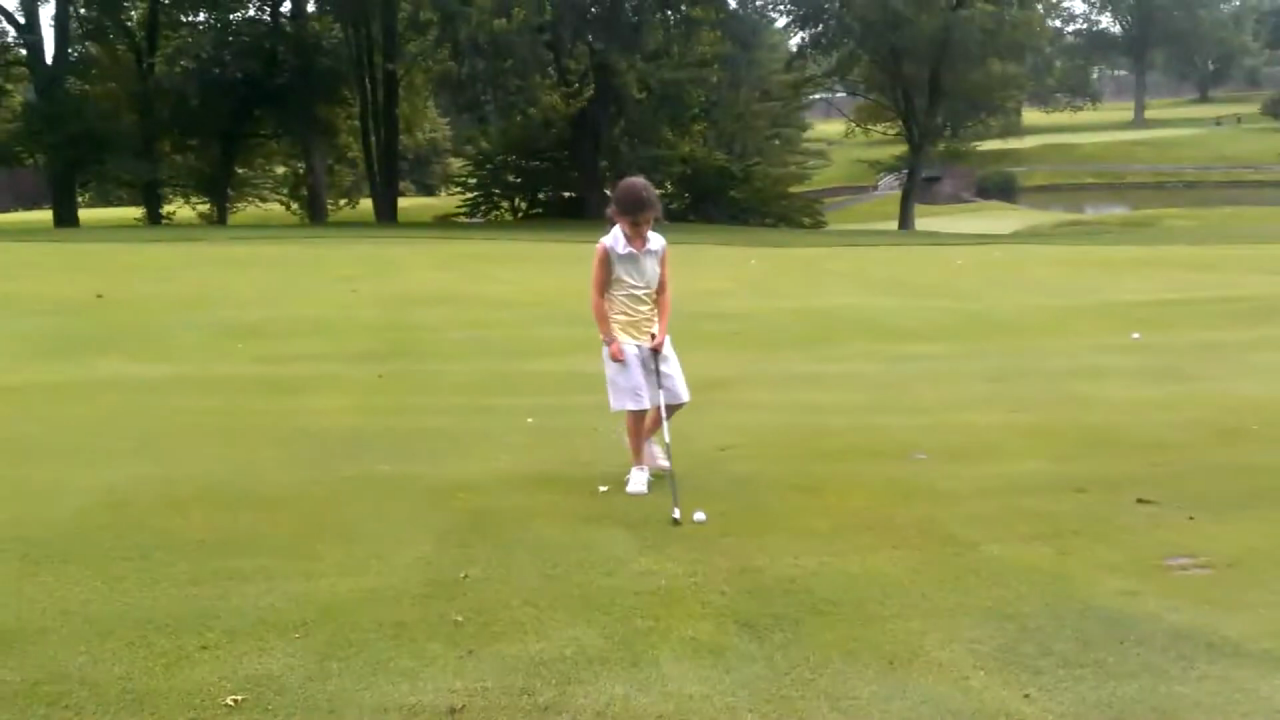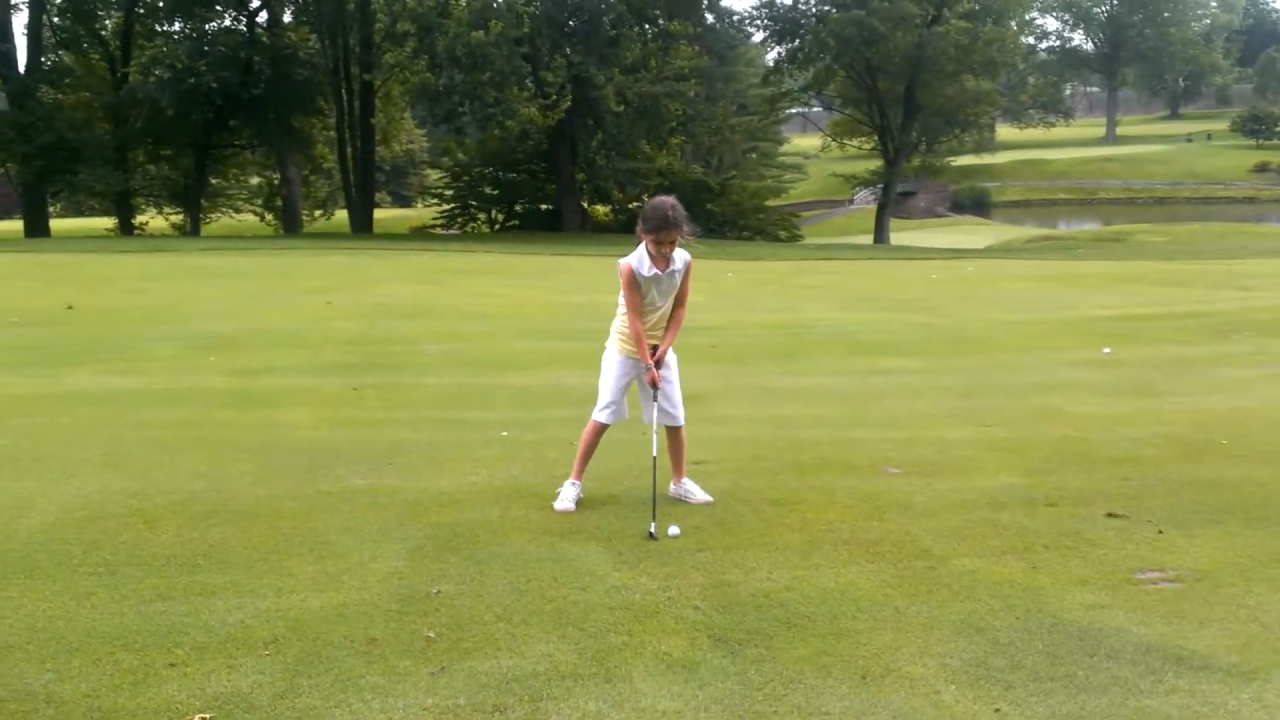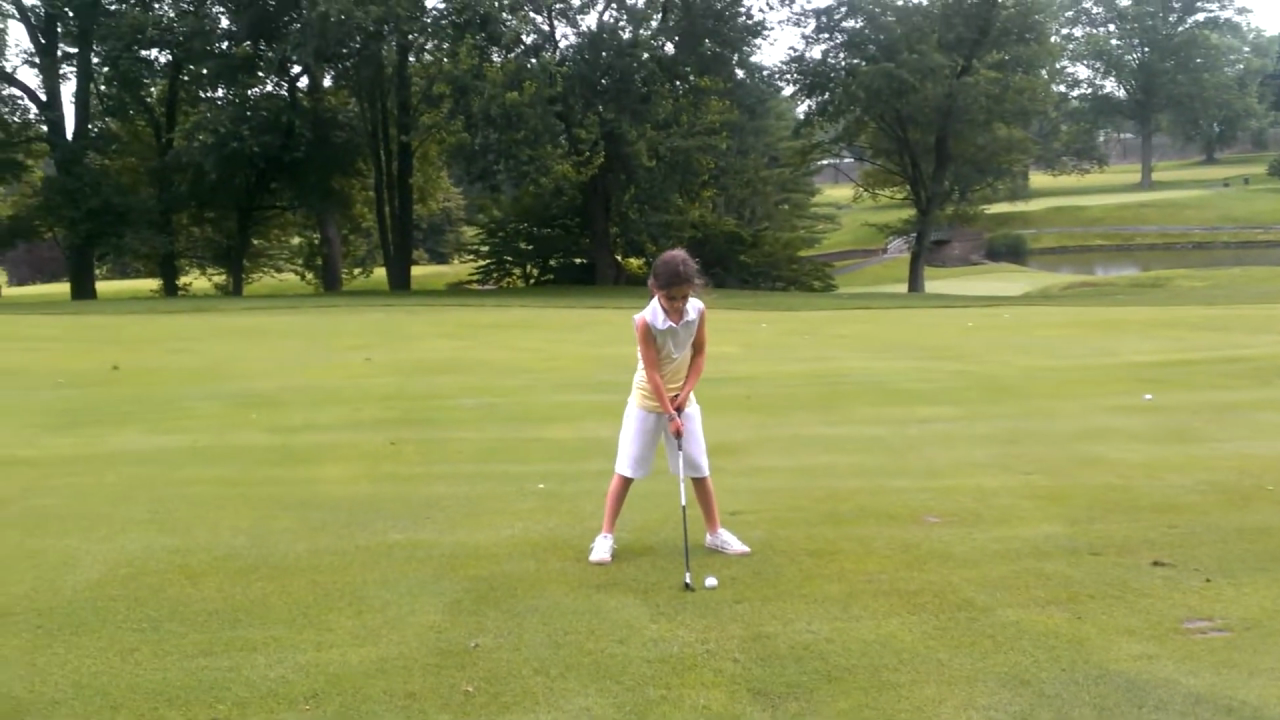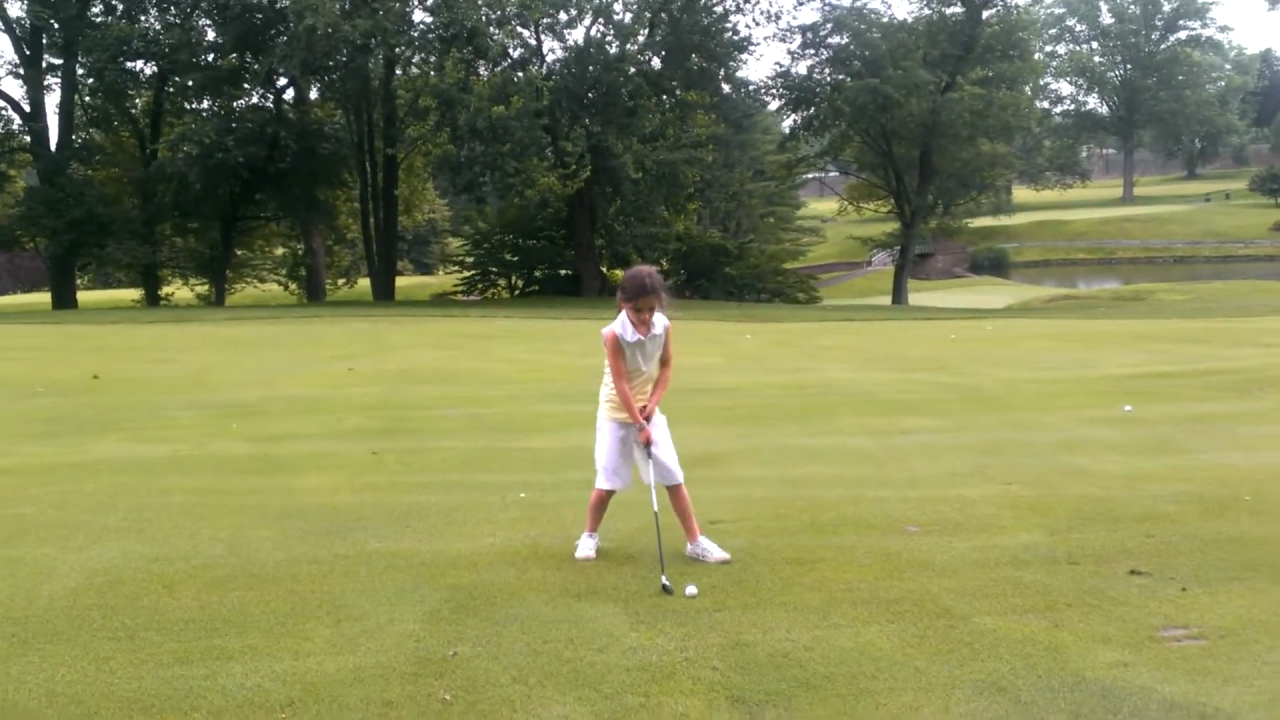
dt=0.5s
person 1, frame 1
left shoulder: (659, 244)
right shoulder: (607, 248)
left elbow: (663, 291)
right elbow: (598, 296)
left wrist: (662, 331)
right wrist: (611, 339)
left hip: (651, 333)
right hip: (620, 336)
left knee: (674, 396)
right knee: (635, 403)
left ankle: (647, 439)
right ankle: (638, 466)
person 1, frame 2
left shoulder: (684, 262)
right shoulder: (630, 267)
left elbow: (680, 307)
right elbow: (634, 319)
left wrist: (664, 346)
right wrist: (646, 363)
left hip: (660, 349)
right hip: (625, 348)
left knee: (675, 417)
right knee: (602, 417)
left ankle: (680, 481)
right ankle: (573, 482)
person 1, frame 3
left shoulder: (698, 311)
right shoulder: (645, 321)
left elbow: (699, 355)
right elbow: (652, 372)
left wrist: (684, 394)
right wrist: (669, 414)
left hip: (683, 400)
right hip: (647, 403)
left knee: (700, 469)
right knee: (626, 470)
left ankle: (715, 532)
right ankle: (605, 536)
person 1, frame 4
left shoulder: (662, 326)
right shoulder: (613, 334)
left elbow: (665, 367)
right elbow: (620, 384)
left wrist: (651, 405)
right wrist: (638, 424)
left hip: (649, 412)
right hip: (615, 415)
left knee: (674, 478)
right knee: (606, 484)
left ankle: (695, 541)
right ankle: (590, 536)
